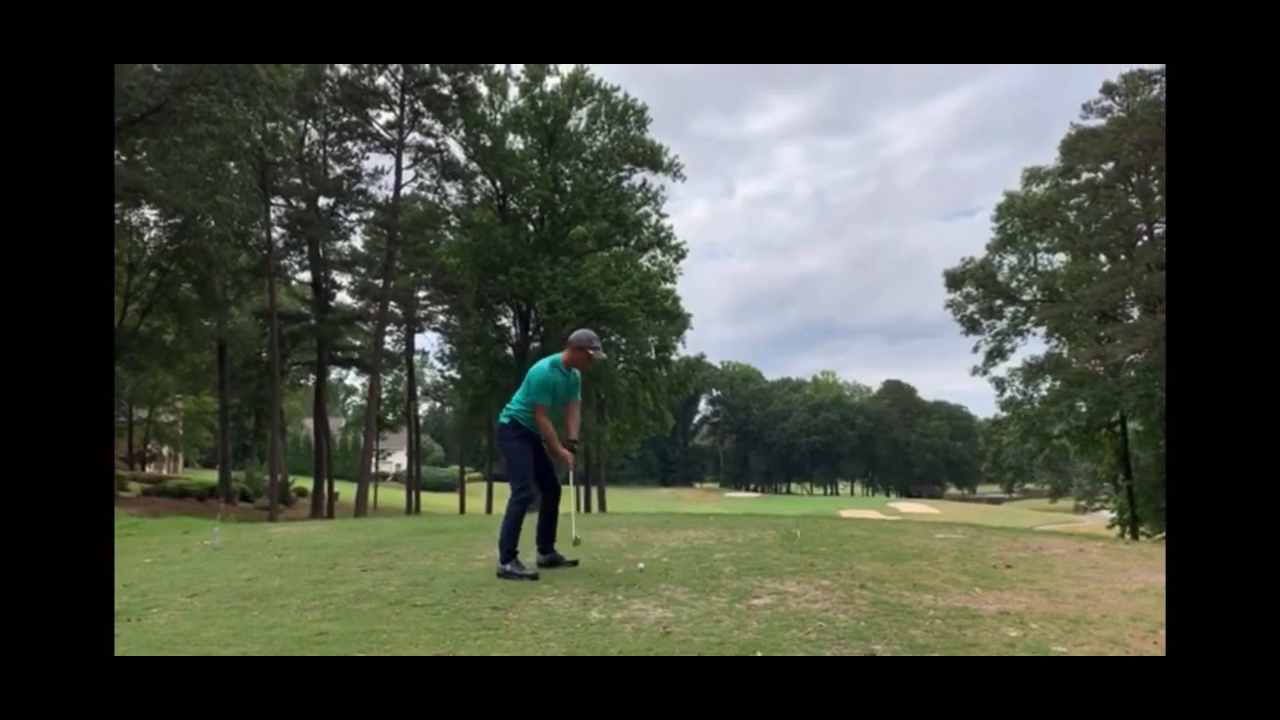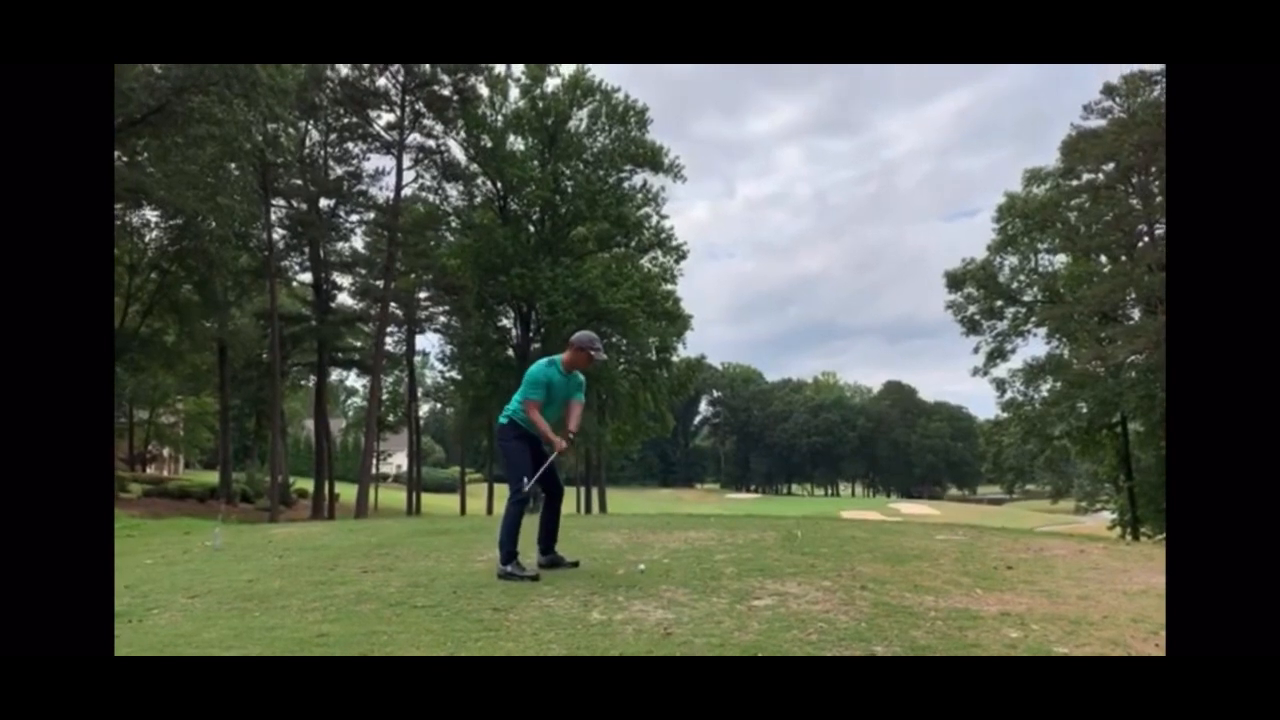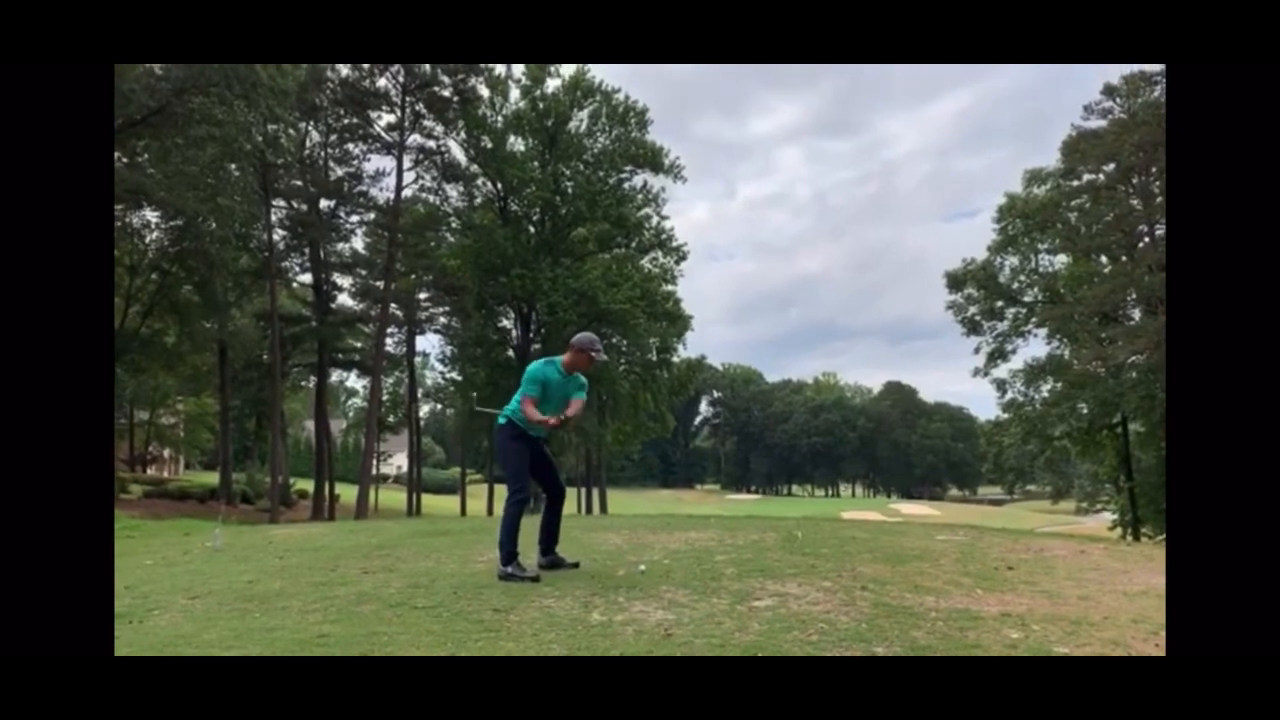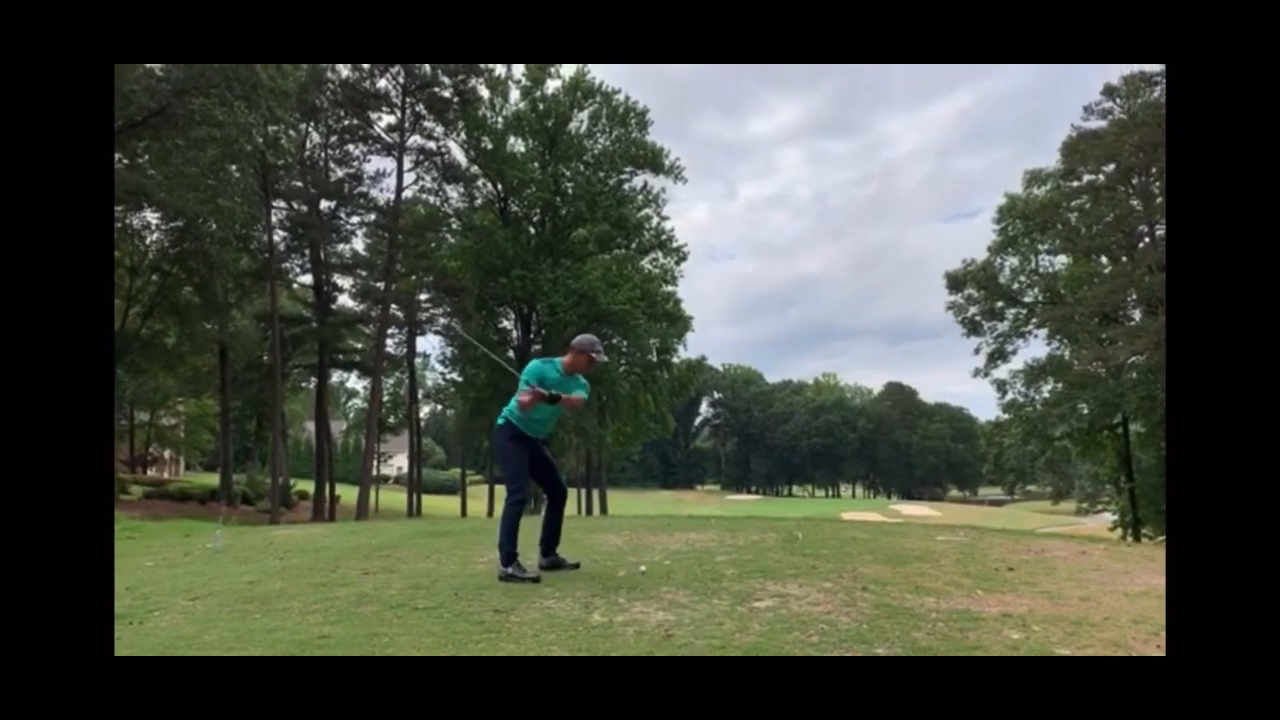
dt=0.1s
person 1, frame 1
left shoulder: (574, 376)
right shoulder: (545, 372)
left elbow: (573, 410)
right elbow: (541, 417)
left wrist: (571, 444)
right wrist: (558, 451)
left hip: (531, 435)
right hip: (513, 430)
left knee: (552, 490)
right knee: (524, 493)
left ankle: (546, 552)
right ankle: (507, 562)
person 1, frame 2
left shoulder: (578, 380)
right shoulder: (542, 369)
left elbow: (576, 410)
right elbow: (531, 412)
left wrist: (570, 435)
right wrist: (553, 440)
left hip: (533, 437)
right hip: (513, 431)
left knee: (555, 490)
right knee: (521, 493)
left ankle: (547, 553)
right ankle: (507, 563)
person 1, frame 3
left shoulder: (580, 383)
right shoulder: (540, 368)
left elbow: (576, 407)
right elbow: (527, 407)
left wrist: (564, 418)
right wrist: (544, 420)
left hip: (534, 438)
right hip: (512, 432)
left knee: (556, 491)
right knee: (520, 494)
left ankle: (547, 554)
right ankle: (507, 563)
person 1, frame 4
left shoulder: (581, 385)
right shoulder: (539, 366)
left elbow: (575, 402)
right elbow: (522, 404)
left wrist: (557, 397)
right wrist: (533, 397)
left hip: (534, 440)
right hip: (510, 433)
left knee: (558, 492)
right knee: (519, 495)
left ankle: (548, 555)
right ankle: (507, 564)
